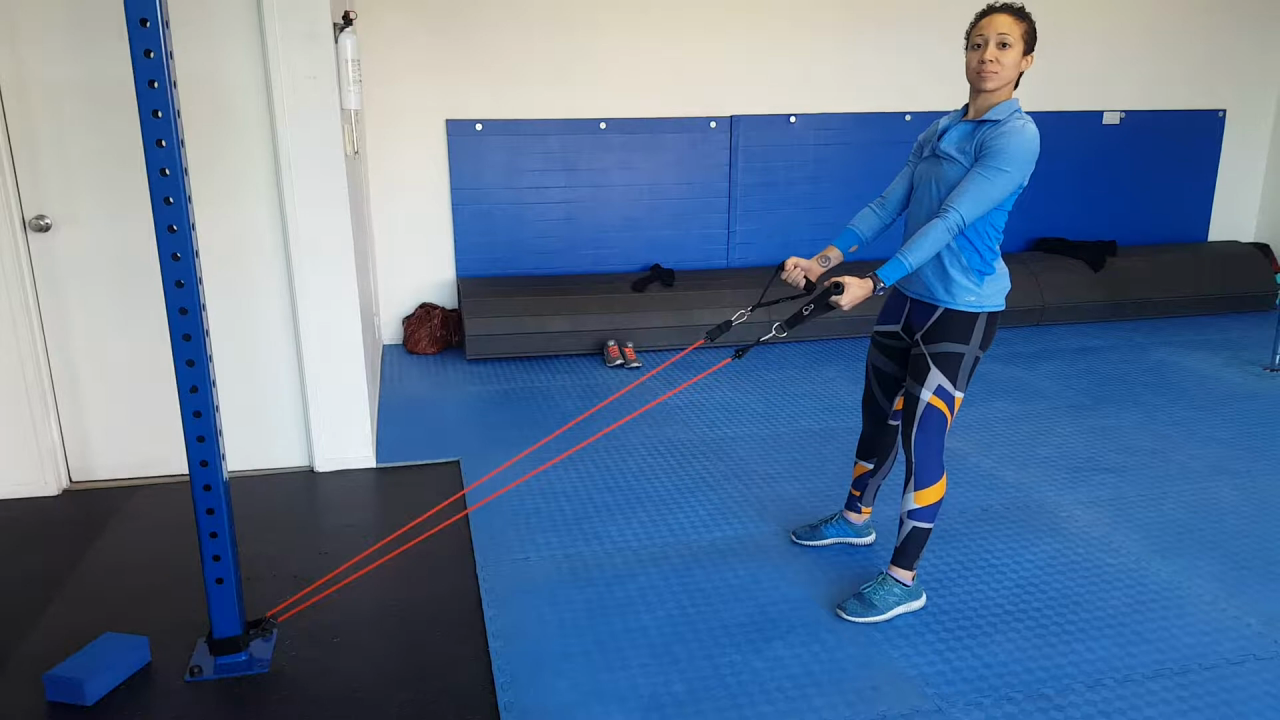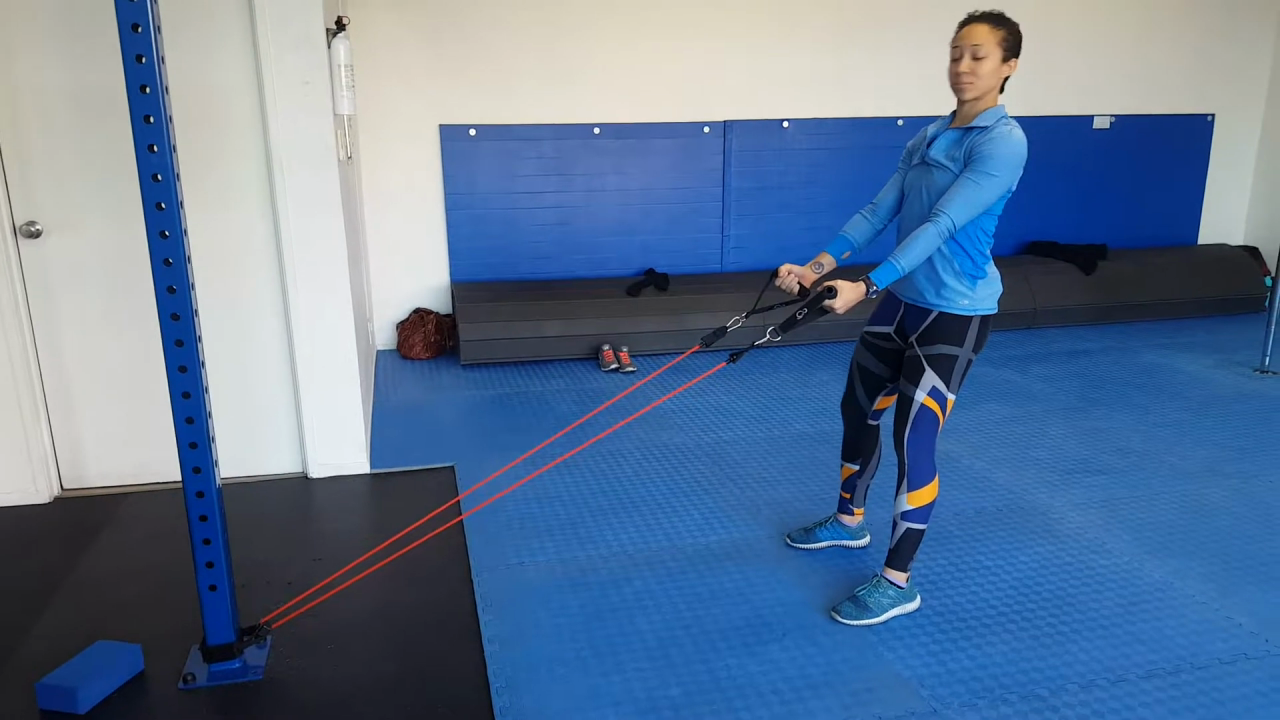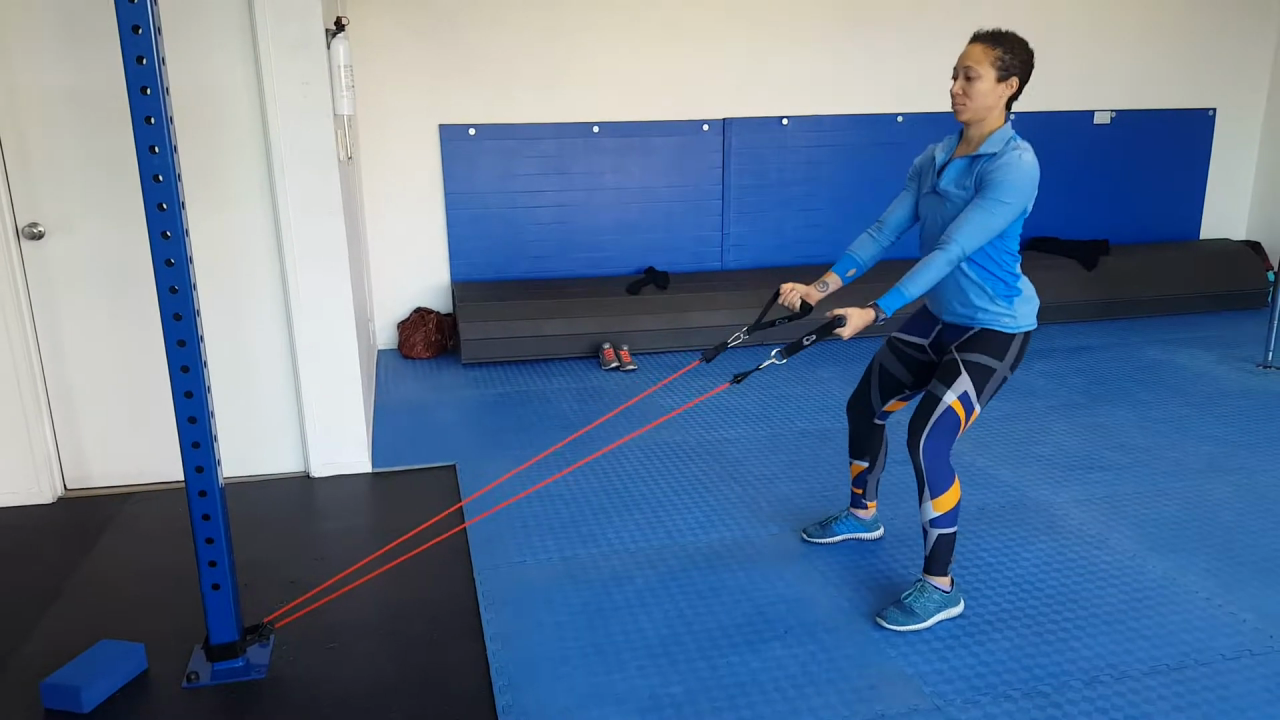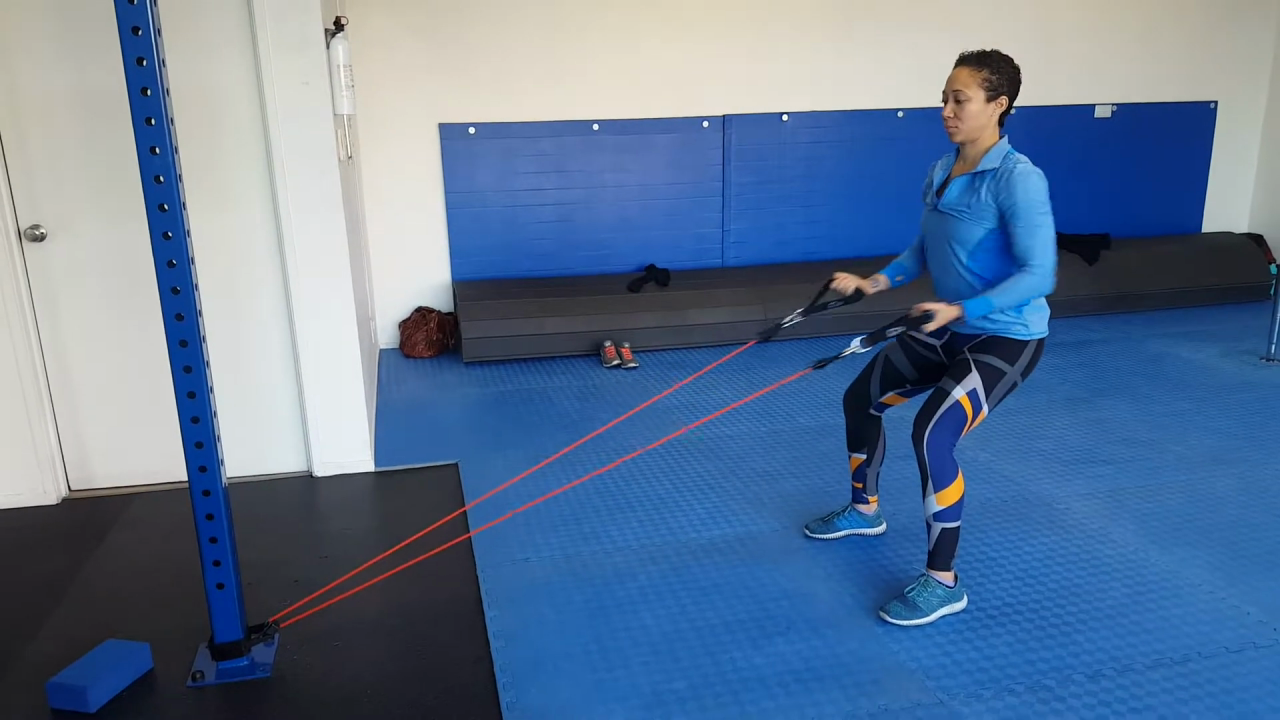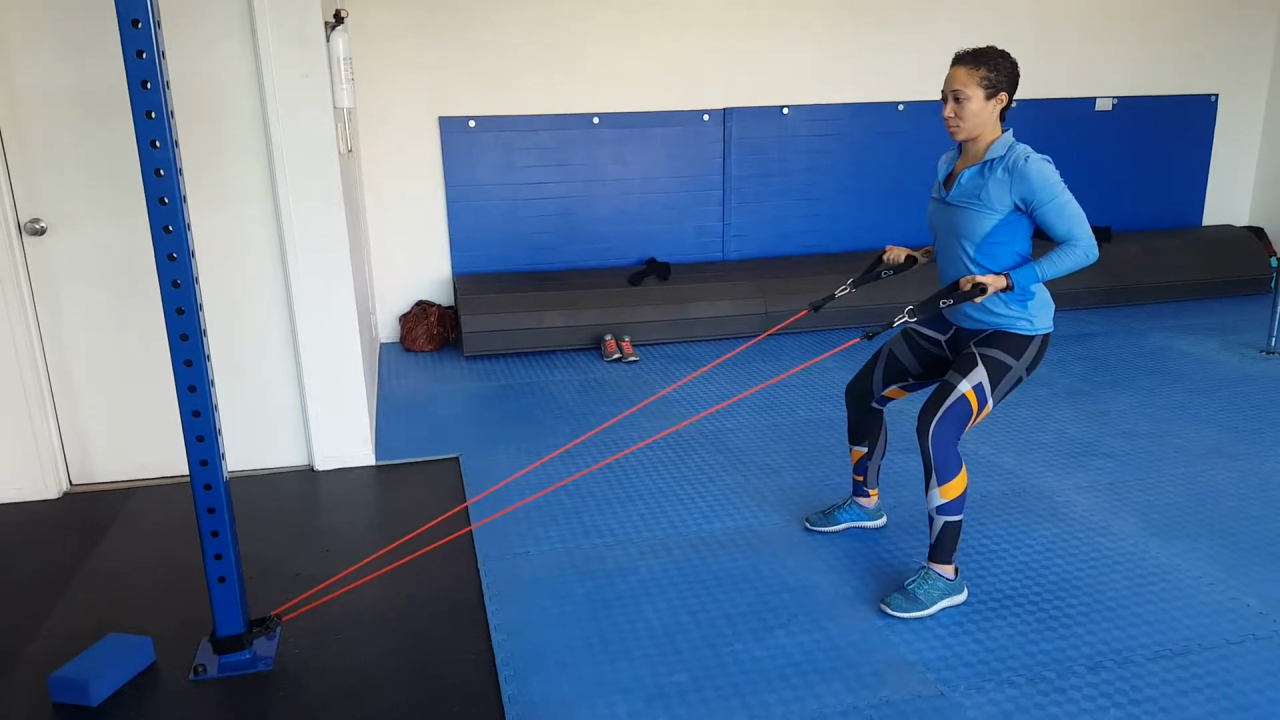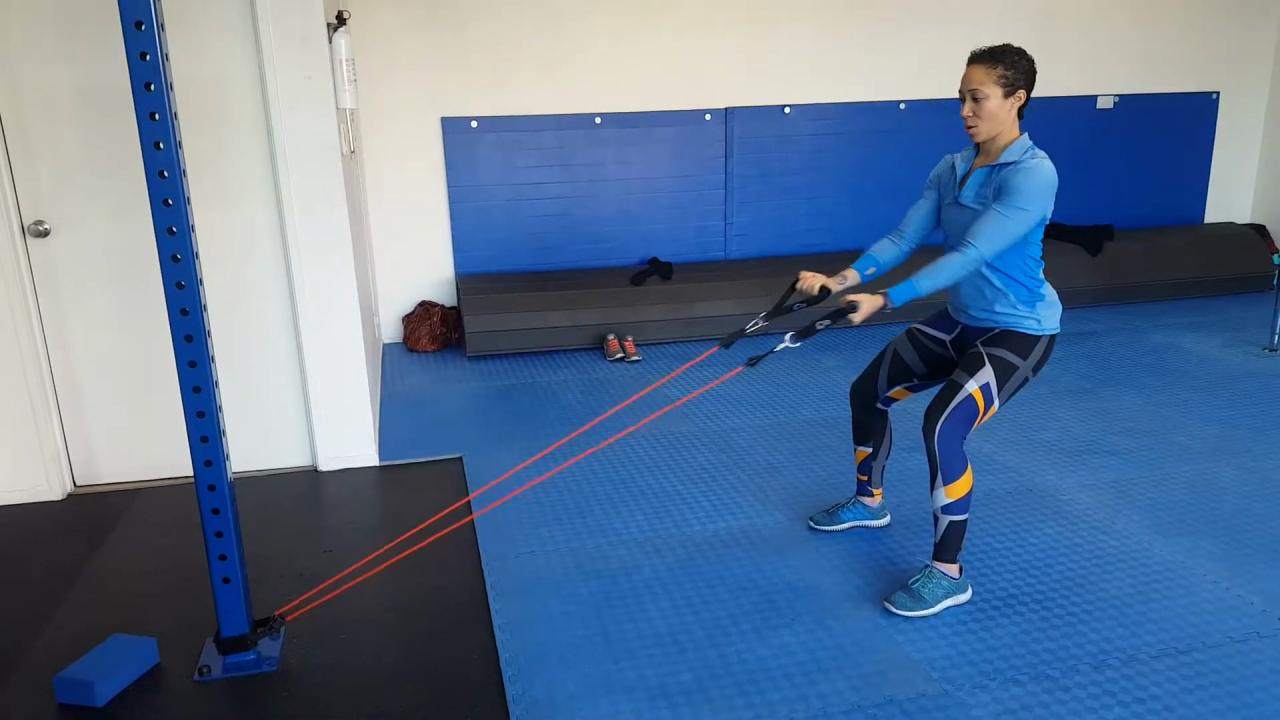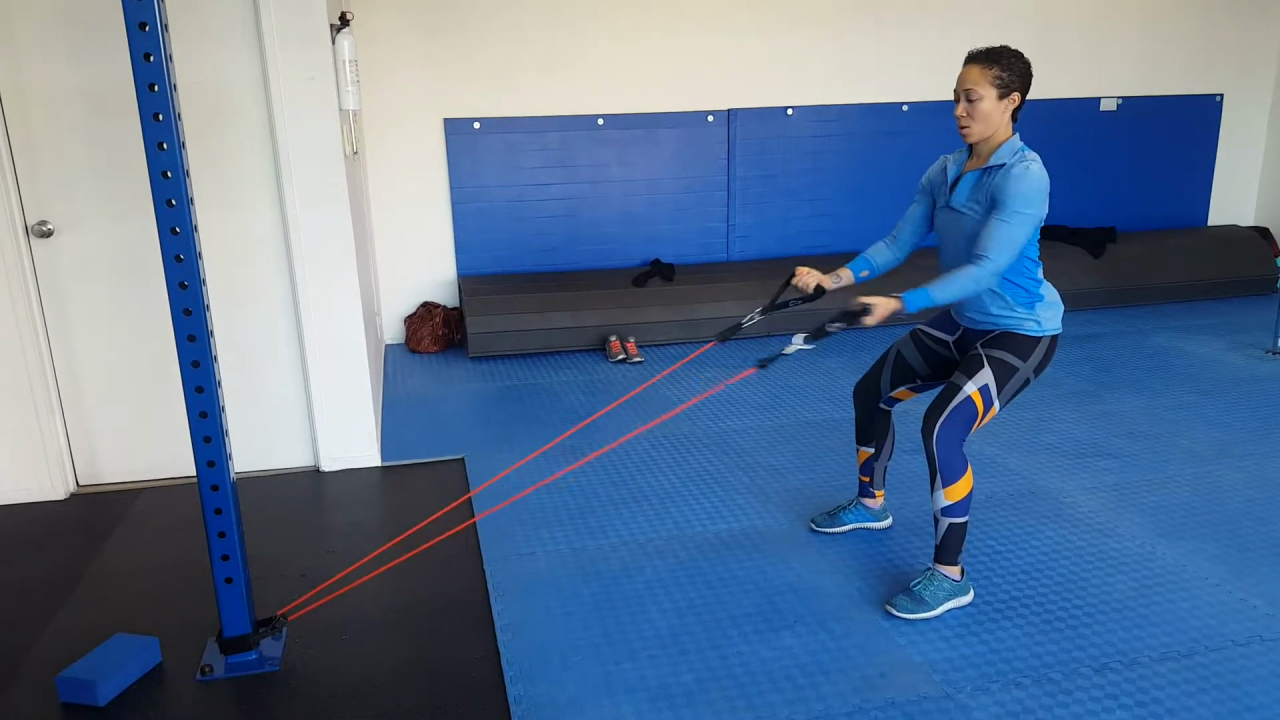
dt=0.7s
person 1, frame 1
left shoulder: (1016, 136)
right shoulder: (937, 131)
left elbow: (950, 222)
right elbow: (887, 206)
left wrist: (871, 283)
right wrist: (824, 260)
left hip: (962, 309)
right hip: (907, 296)
left knee: (921, 433)
right knee: (878, 411)
left ankle: (903, 579)
right ankle: (854, 519)
person 1, frame 2
left shoulder: (1003, 142)
right shoulder: (927, 138)
left elbow: (941, 226)
right elbow: (878, 212)
left wrist: (863, 285)
right wrist: (817, 265)
left hip: (955, 312)
right hip: (901, 300)
left knee: (912, 435)
right knee: (859, 409)
left ankle: (898, 581)
right ankle: (849, 520)
person 1, frame 3
left shoulder: (1015, 167)
right shoulder: (934, 159)
left elbow: (949, 252)
right elbow: (884, 231)
left wrist: (875, 312)
right wrist: (822, 286)
left hip: (995, 328)
right hip: (939, 317)
left knee: (928, 439)
right knee: (865, 405)
left ankle: (940, 586)
right ankle: (863, 513)
person 1, frame 4
left shoulder: (1019, 179)
right shoulder: (939, 175)
left elbow: (1038, 276)
left wrist: (960, 310)
right wrist: (870, 282)
left hip: (1007, 336)
right hip: (951, 330)
left knee: (931, 433)
right knee: (861, 398)
left ankle: (943, 581)
right ankle: (864, 509)
person 1, frame 5
left shoulder: (1027, 170)
right shoulder: (948, 165)
left elbow: (1082, 247)
left wrist: (1005, 280)
right wrist: (918, 255)
left hip: (1011, 330)
right hip: (954, 320)
left knee: (935, 426)
right knee: (863, 391)
left ankle: (944, 575)
right ankle: (865, 502)
person 1, frame 6
left shoulder: (1033, 174)
right shoulder: (951, 169)
left elbow: (971, 257)
right elbow: (904, 237)
left wrist: (885, 299)
right wrist: (841, 280)
left hip: (1018, 330)
right hip: (960, 320)
left knee: (942, 426)
right knee: (867, 392)
left ankle: (948, 573)
right ankle: (868, 501)
person 1, frame 7
left shoulder: (1023, 177)
right shoulder: (945, 170)
left elbow: (987, 271)
right elbow: (898, 243)
left wrist: (897, 303)
right wrist: (835, 278)
left hip: (1020, 330)
right hip: (962, 323)
left knee: (941, 428)
right knee: (870, 392)
left ankle: (950, 576)
right ankle: (870, 503)
